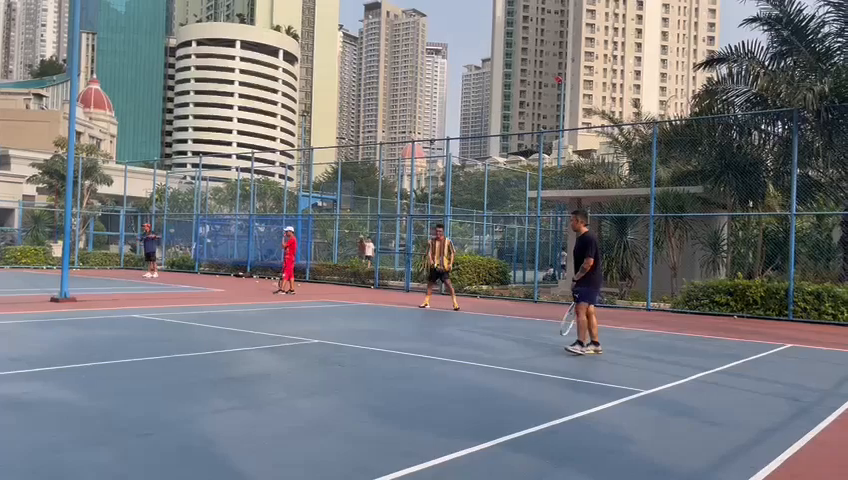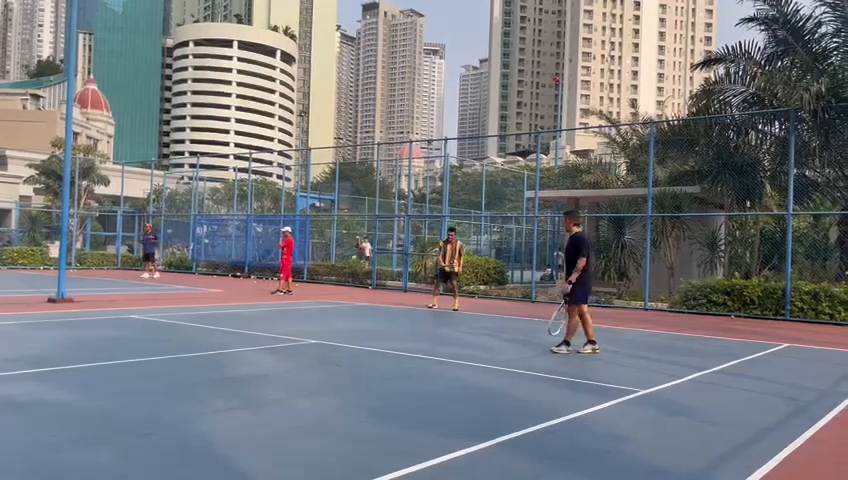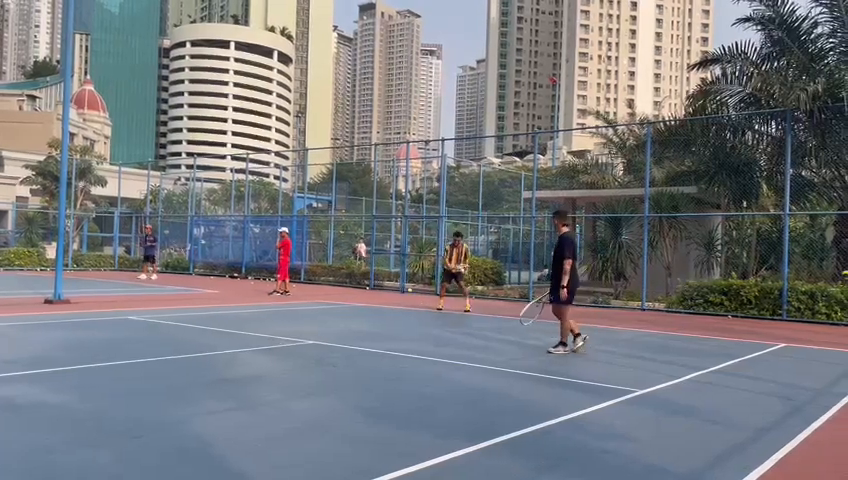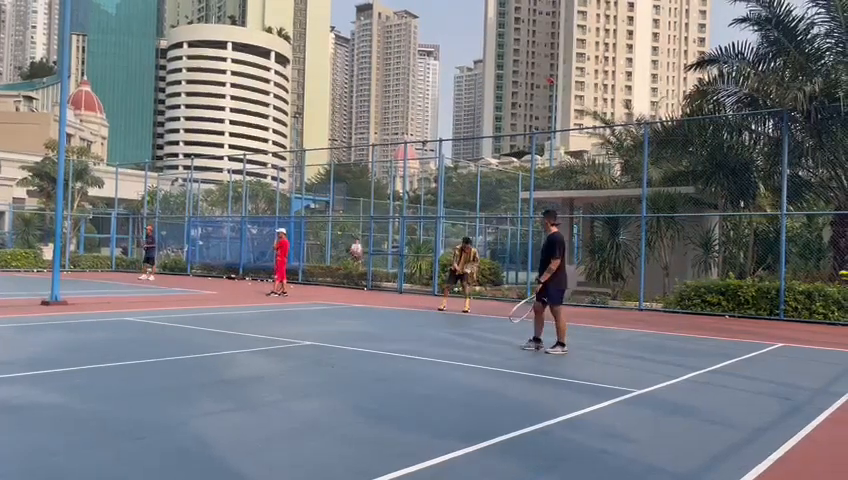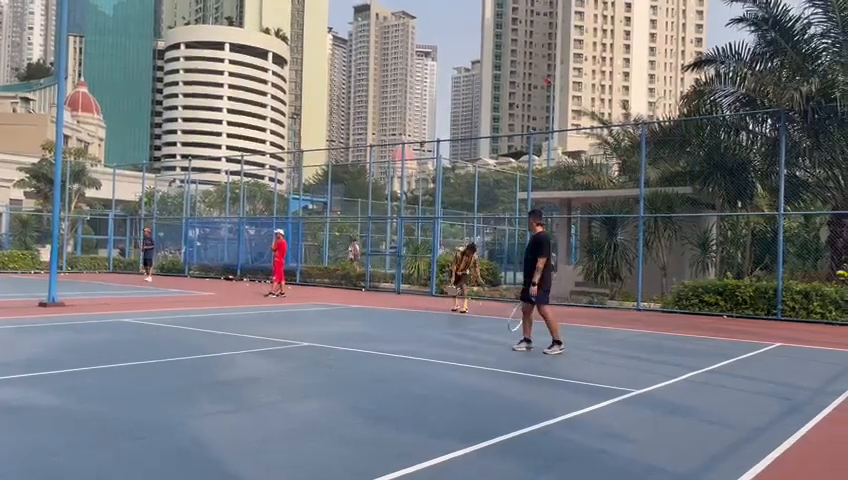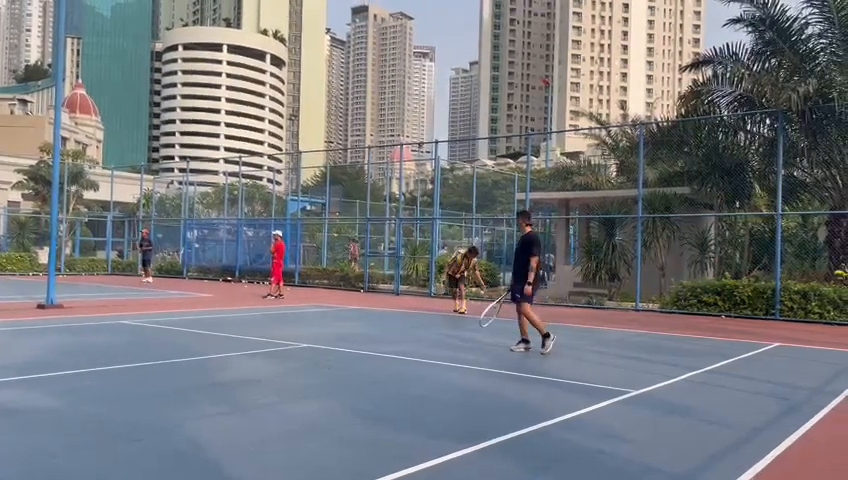
dt=0.3s
person 1, frame 1
left shoulder: (589, 238)
right shoulder: (580, 238)
left elbow: (589, 263)
left wrist: (575, 279)
right wrist: (577, 279)
left hip: (588, 282)
right hip: (585, 282)
left knee: (580, 310)
right knee: (589, 312)
left ankle: (580, 343)
right ankle: (595, 344)
person 1, frame 2
left shoulder: (580, 238)
right shoulder: (573, 238)
left elbow: (582, 262)
left wrist: (569, 281)
right wrist: (569, 281)
left hip: (579, 283)
right hip: (577, 283)
left knee: (573, 313)
right knee: (583, 312)
left ankle: (566, 344)
right ankle: (592, 343)
person 1, frame 3
left shoulder: (566, 239)
right shoulder: (564, 238)
left elbow: (567, 264)
left wrist: (563, 286)
right wrist: (558, 284)
left hip: (565, 283)
right hip: (560, 283)
left knee: (562, 312)
right knee: (557, 311)
left ankle: (564, 344)
right ankle: (578, 336)
person 1, frame 4
left shoulder: (556, 239)
right shoulder: (551, 238)
left elbow: (555, 264)
left wrist: (540, 281)
right wrist: (541, 280)
left hip: (554, 283)
right hip: (547, 283)
left knee: (557, 313)
right knee: (537, 309)
left ankle: (561, 345)
right ankle: (536, 340)
person 1, frame 5
left shoulder: (542, 238)
right shoulder: (534, 237)
left elbow: (541, 263)
left wrist: (534, 283)
left hip: (539, 283)
right hip: (529, 282)
left knee: (544, 312)
right knee: (526, 311)
left ankle: (558, 343)
right ankle: (527, 341)
person 1, frame 6
left shoulder: (532, 238)
right shoulder: (523, 238)
left elbow: (533, 262)
left wrist: (529, 282)
right wrist: (514, 281)
left hip: (527, 282)
right hip: (519, 281)
left knee: (525, 310)
right knee: (519, 311)
left ankle: (546, 335)
right ankle: (525, 341)
